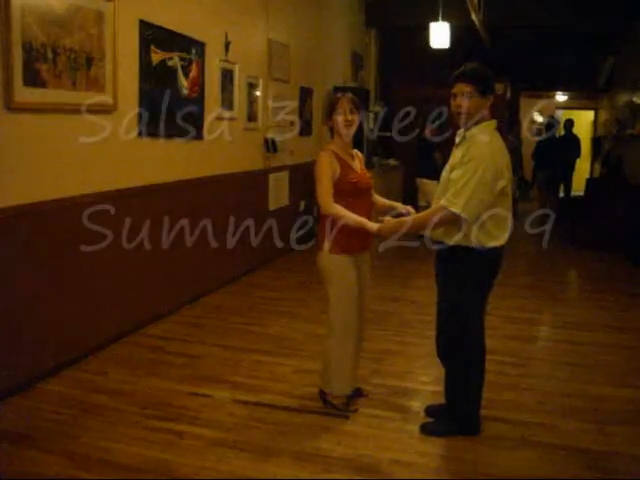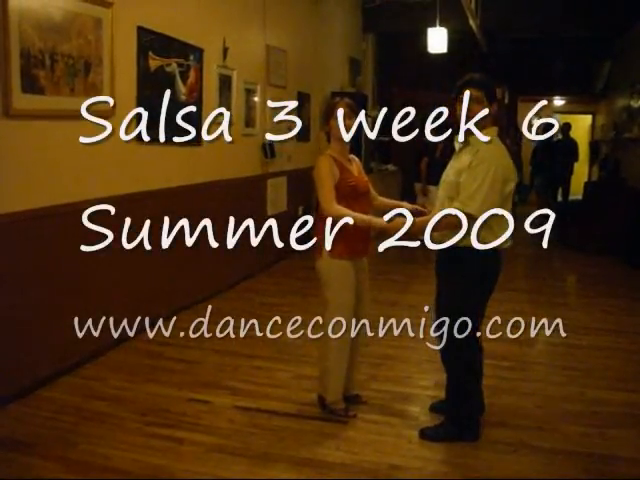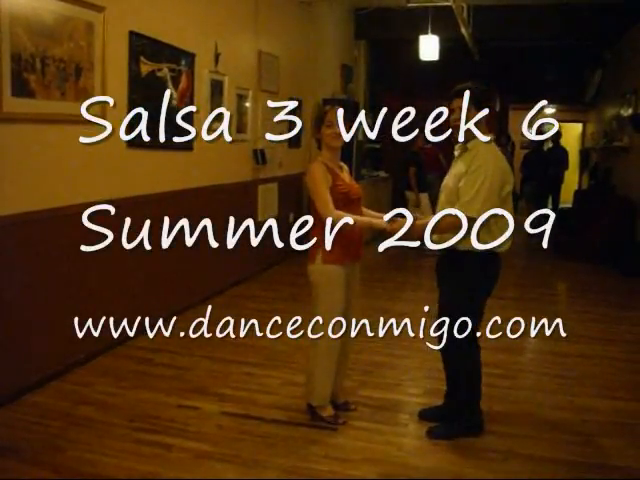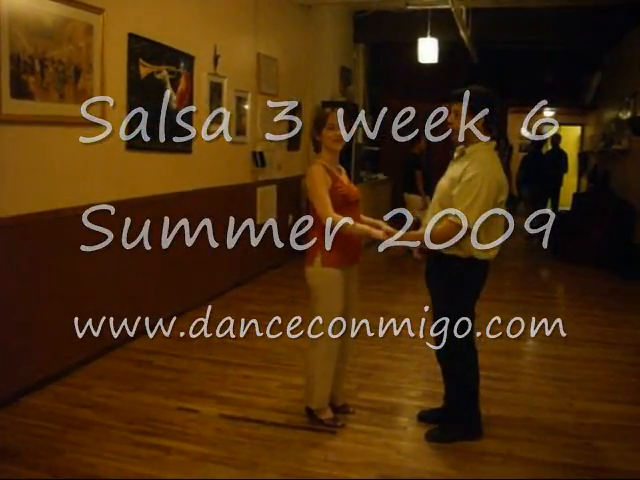
dt=1s
person 1, frame 1
left shoulder: (484, 150)
right shoulder: (469, 140)
left elbow: (452, 212)
left wrist: (401, 226)
right wrist: (413, 219)
left hip: (469, 257)
right hip: (459, 253)
left knee: (459, 338)
right knee: (454, 336)
left ankle: (463, 418)
right ankle: (458, 404)
person 1, frame 2
left shoulder: (491, 155)
right shoulder: (467, 147)
left elbow: (466, 215)
left wrist: (416, 226)
right wrist: (426, 217)
left hip: (473, 257)
right hip: (456, 253)
left knee: (459, 338)
right knee: (454, 333)
left ankle: (463, 421)
right ankle: (464, 400)
person 1, frame 3
left shoulder: (487, 159)
right shoulder: (465, 153)
left elbow: (462, 219)
left wrist: (416, 227)
right wrist: (424, 217)
left hip: (473, 261)
right hip: (457, 256)
left knee: (459, 339)
right knee: (452, 337)
left ankle: (467, 417)
right ankle: (455, 404)
person 1, frame 4
left shoulder: (483, 169)
right shoulder: (465, 156)
left elbow: (457, 227)
left wrist: (408, 238)
right wrist: (423, 240)
left hip: (460, 266)
right hip: (447, 261)
left knee: (456, 344)
right knee: (446, 341)
left ankle: (467, 421)
right ankle: (454, 407)
person 2, frame 1
left shoulder: (358, 156)
right shoulder: (327, 158)
left elbow: (369, 197)
right elbow: (327, 206)
left wrist: (396, 207)
right wrist: (369, 224)
left hip: (359, 248)
right hip: (336, 248)
left knee: (357, 317)
right knee: (343, 318)
left ankle: (346, 381)
right ankle: (332, 389)
person 2, frame 2
left shoulder: (355, 161)
right shoulder: (325, 162)
left elbow: (372, 198)
right elbow: (330, 209)
left wrist: (404, 206)
right wrist: (378, 222)
left hip: (357, 252)
right hip: (335, 253)
left knee: (355, 321)
right knee: (338, 323)
left ankle: (346, 386)
right ankle: (330, 395)
person 2, frame 3
left shoulder: (344, 168)
right shoulder: (317, 169)
right elbow: (330, 214)
left wrist: (386, 217)
right wrist: (376, 224)
left hip: (348, 257)
right hip: (327, 258)
left knee: (342, 328)
right knee: (326, 329)
left ankle: (335, 392)
right ankle: (318, 400)
person 2, frame 4
left shoulder: (340, 170)
right shoulder: (317, 171)
right elbow: (329, 217)
left wrist: (378, 223)
right wrist: (370, 232)
left hip: (346, 260)
right hip: (326, 261)
left knee: (342, 331)
right knee: (325, 332)
left ankle: (334, 395)
right ankle: (317, 404)
